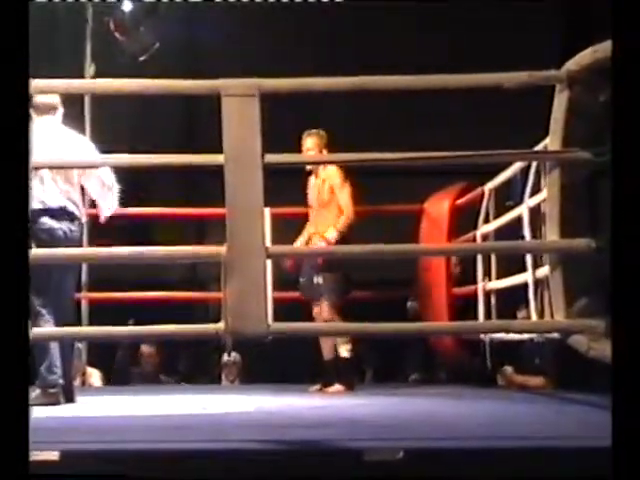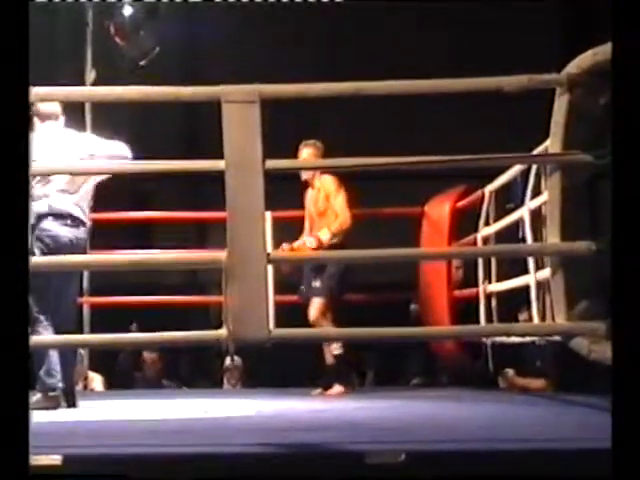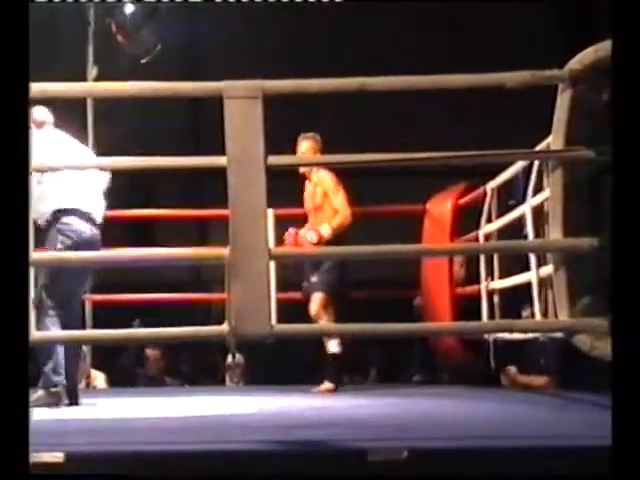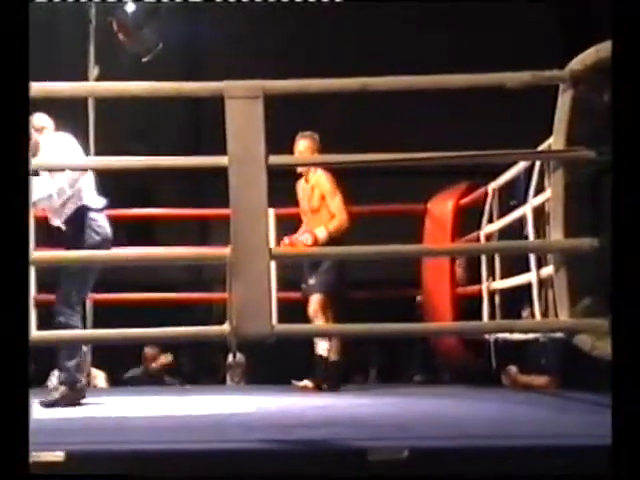
dt=0.2s
person 1, frame 1
left shoulder: (31, 137)
right shoulder: (76, 140)
right elbow: (104, 180)
right wrist: (107, 207)
left hip: (40, 225)
right hip: (70, 226)
left knee: (42, 307)
right knee: (63, 307)
left ankle: (49, 385)
right ankle: (65, 385)
person 1, frame 2
left shoulder: (34, 141)
right shoulder: (81, 141)
right elbow: (122, 154)
right wrist: (92, 175)
left hip: (45, 229)
right hip: (76, 231)
left knee: (40, 313)
right knee: (65, 312)
left ankle: (49, 389)
right ankle: (66, 390)
person 1, frame 3
left shoulder: (39, 144)
right shoulder: (75, 146)
left elbow: (35, 187)
right elbow: (102, 176)
left hip: (65, 226)
right hip: (89, 227)
left knee: (48, 307)
right knee: (70, 309)
left ankle: (52, 385)
right ankle: (68, 387)
person 1, frame 4
left shoulder: (58, 141)
right shoulder: (48, 159)
left elbow: (78, 171)
right elbow: (45, 188)
left wrist: (47, 198)
left hip: (85, 224)
right hip: (86, 226)
left knee: (67, 304)
right knee: (70, 304)
left ankle: (70, 380)
right ankle: (70, 384)
person 2, frame 1
left shoulder: (335, 174)
right shoulder: (311, 181)
left elbow: (349, 213)
left wrist: (329, 238)
right wrist: (298, 245)
right hip: (313, 251)
left knee: (329, 314)
right knee: (318, 316)
left ankle: (345, 377)
right ankle: (330, 375)
person 2, frame 2
left shoulder: (330, 183)
right shoulder: (308, 193)
left elbow: (345, 219)
left wrist: (321, 238)
right wrist: (293, 247)
right hip: (314, 259)
left knee: (316, 315)
right knee: (323, 319)
left ankle: (343, 374)
right ankle: (332, 378)
person 2, frame 3
left shoulder: (327, 178)
right shoulder: (307, 185)
left elbow: (346, 214)
left wrist: (320, 233)
right wrist: (299, 234)
left knee: (317, 309)
right knee: (326, 314)
left ankle: (334, 373)
right ankle: (333, 374)
person 2, frame 4
left shoulder: (324, 180)
right shoulder: (301, 186)
left elbow: (343, 218)
left wrist: (317, 235)
right wrist: (296, 238)
left knee: (315, 310)
right knee: (326, 315)
left ankle: (319, 376)
right ankle: (333, 377)
